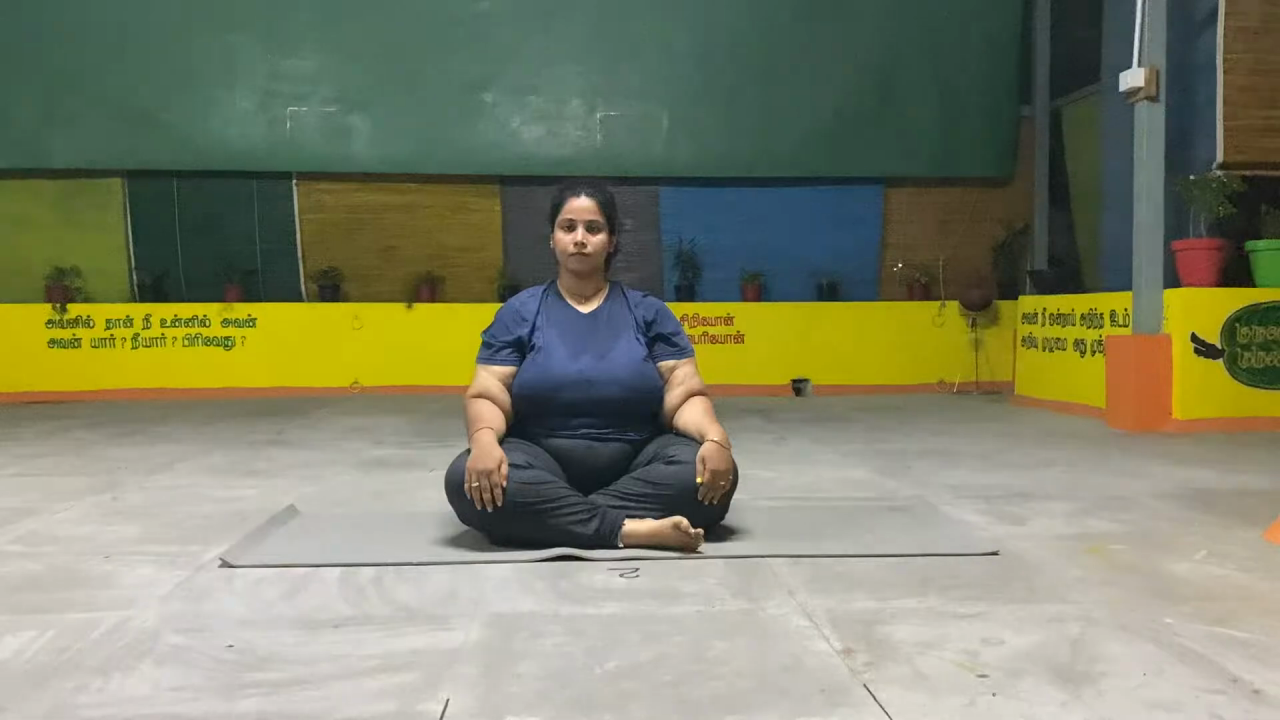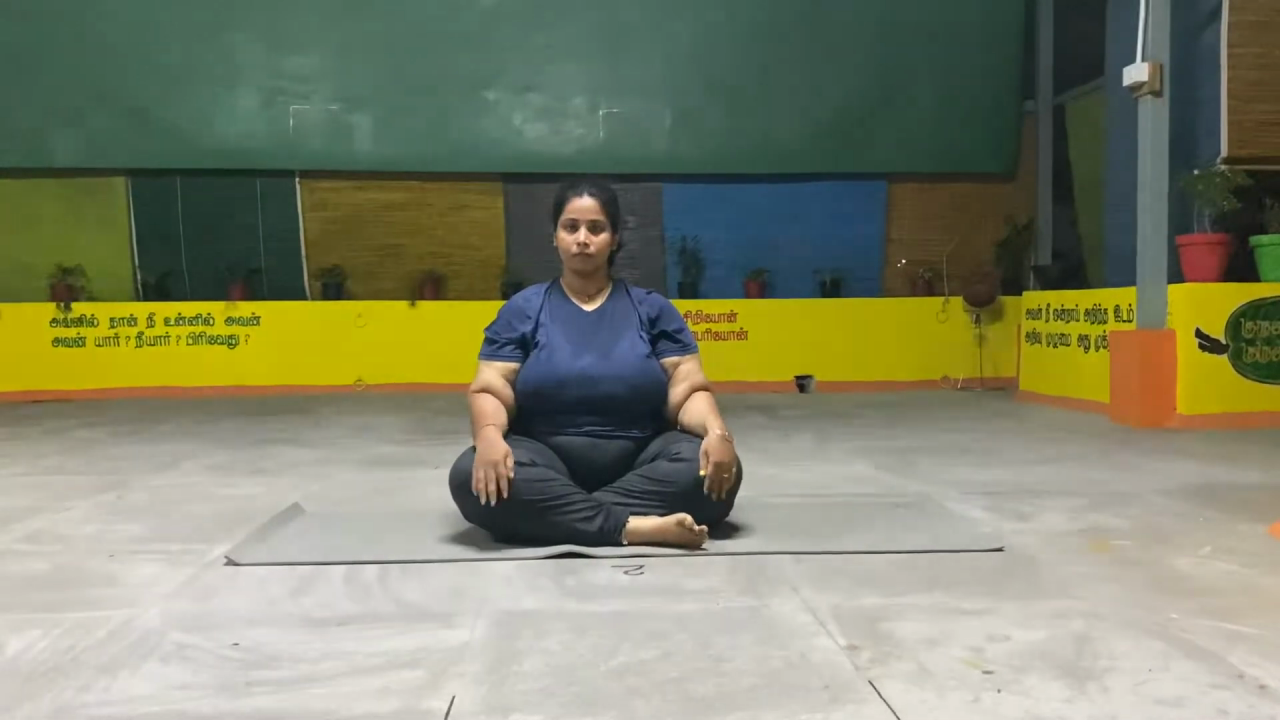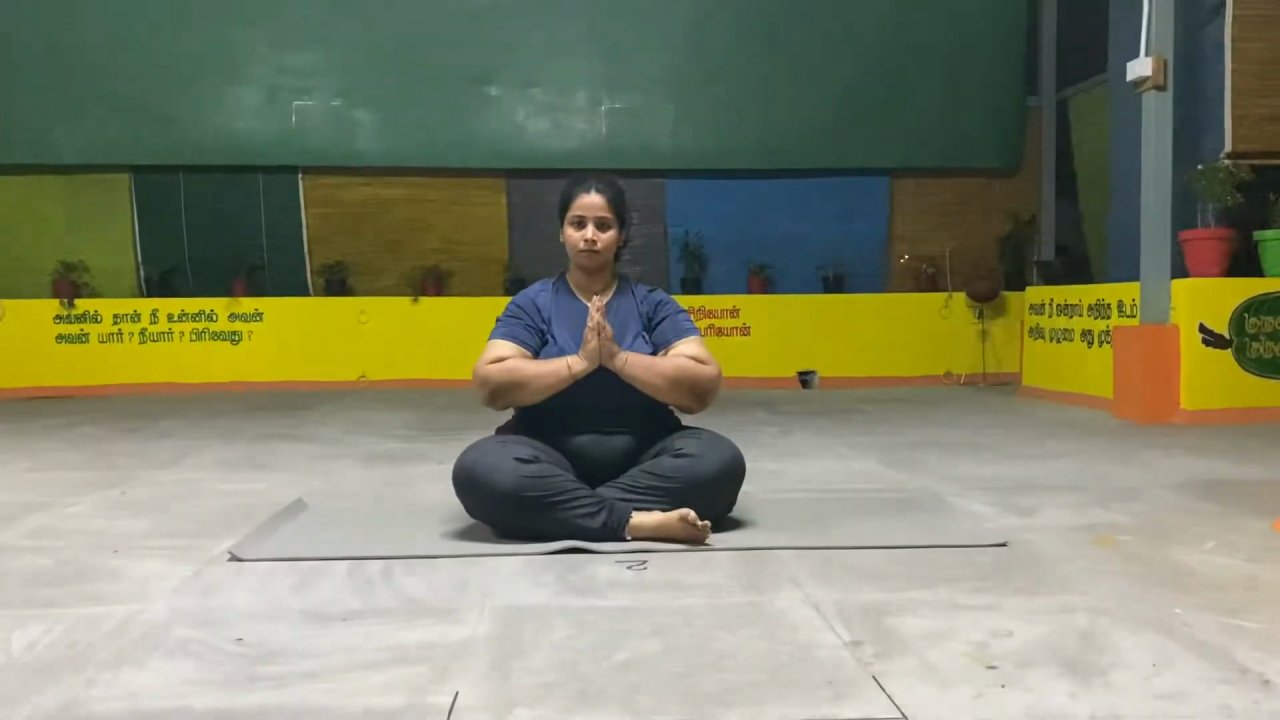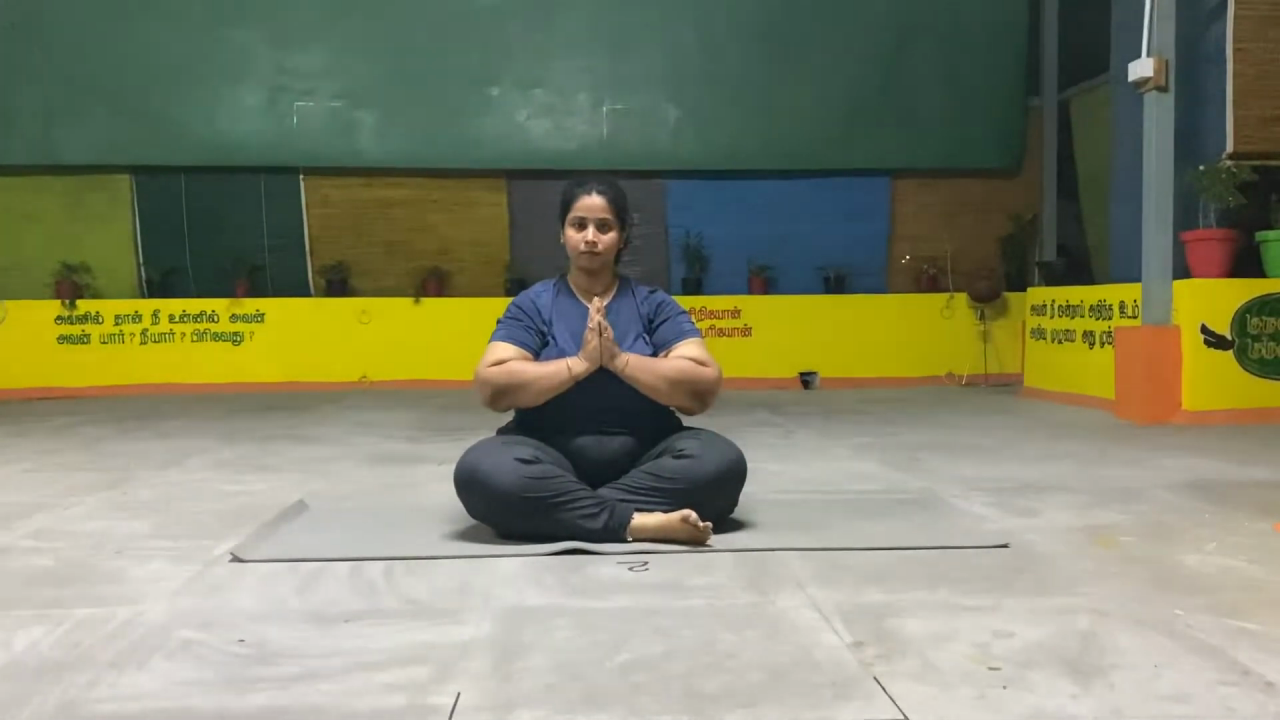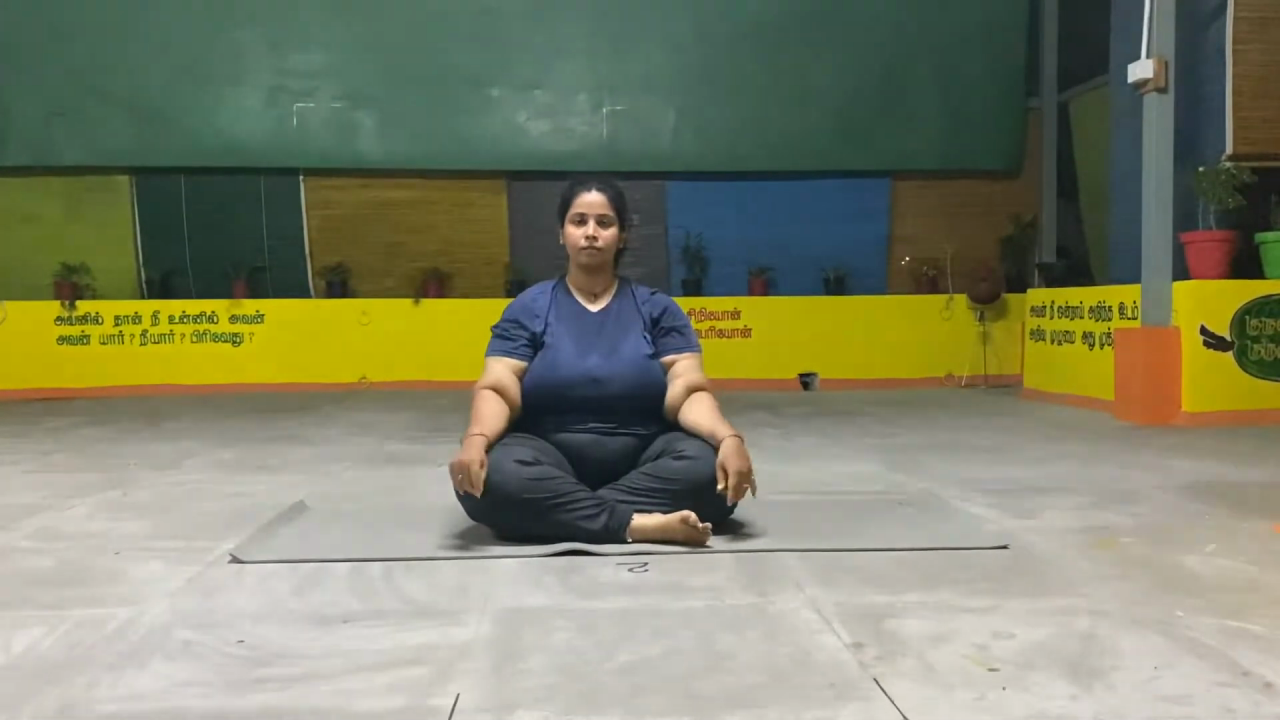
dt=1s
person 1, frame 1
left shoulder: (649, 312)
right shoulder: (519, 312)
left elbow: (684, 396)
right elbow: (487, 396)
left wrist: (715, 438)
right wrist: (484, 439)
left hip: (636, 464)
right hip: (544, 463)
left knee: (707, 474)
right knee: (469, 479)
left ankle: (556, 515)
right ankle: (630, 529)
person 1, frame 2
left shoulder: (653, 309)
right shoulder: (523, 309)
left elbow: (688, 392)
right elbow: (488, 391)
left wrist: (716, 432)
right wrist: (489, 435)
left hip: (639, 460)
right hip: (546, 460)
left knee: (709, 471)
right knee: (472, 475)
left ankle: (557, 514)
right ankle: (635, 527)
person 1, frame 3
left shoulder: (654, 304)
right shoulder: (532, 303)
left elbow: (703, 388)
right elbow: (490, 385)
left wrist: (618, 358)
right wrist: (579, 362)
left hip: (644, 457)
right hip: (550, 457)
left knee: (719, 459)
right knee: (479, 468)
left ankle: (564, 509)
right ankle: (638, 521)
person 1, frame 4
left shoulder: (655, 304)
right shoulder: (532, 304)
left elbow: (703, 389)
right elbow: (492, 388)
left wrist: (618, 360)
right wrist: (579, 363)
left hip: (644, 461)
right hip: (551, 460)
left knee: (721, 461)
right knee: (481, 469)
left ankle: (563, 510)
right ankle: (637, 522)
person 1, frame 5
left shoulder: (658, 308)
right shoulder: (529, 307)
left elbow: (687, 395)
right elbow: (497, 391)
left wrist: (728, 436)
right wrist: (475, 440)
left hip: (642, 461)
right hip: (551, 462)
left knee: (711, 468)
right knee: (491, 476)
left ankle: (565, 512)
right ankle: (638, 524)
